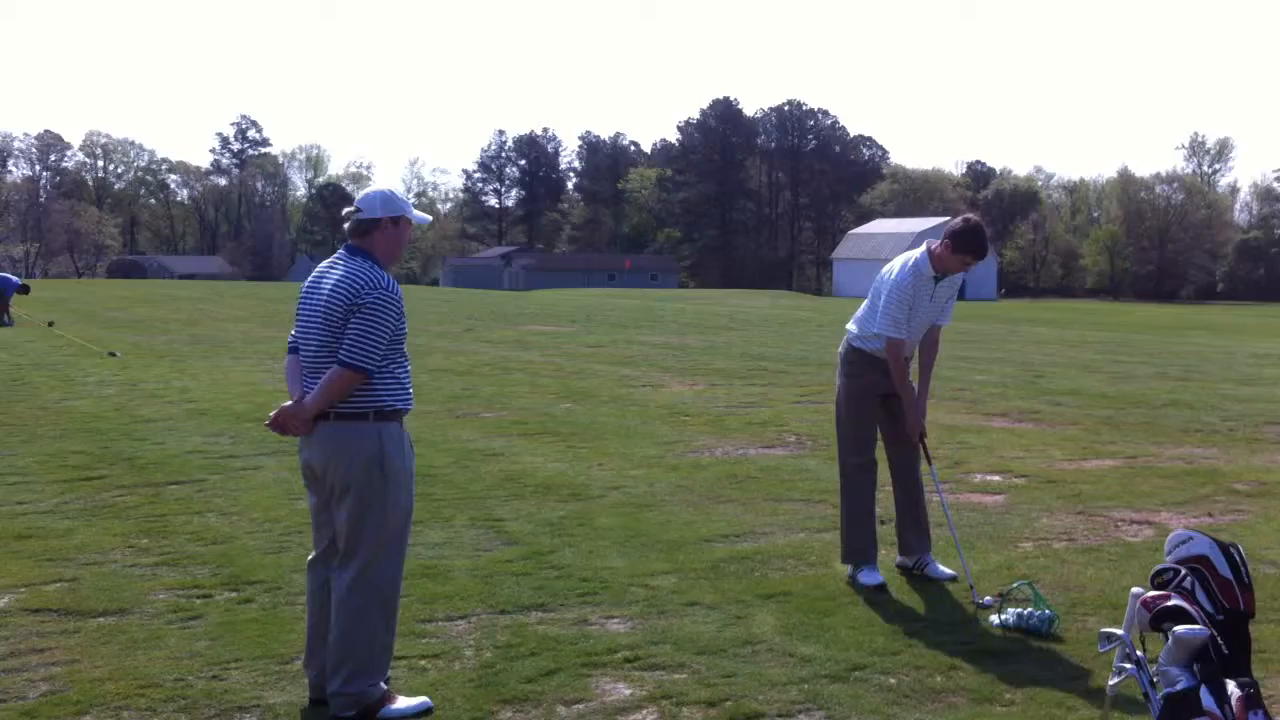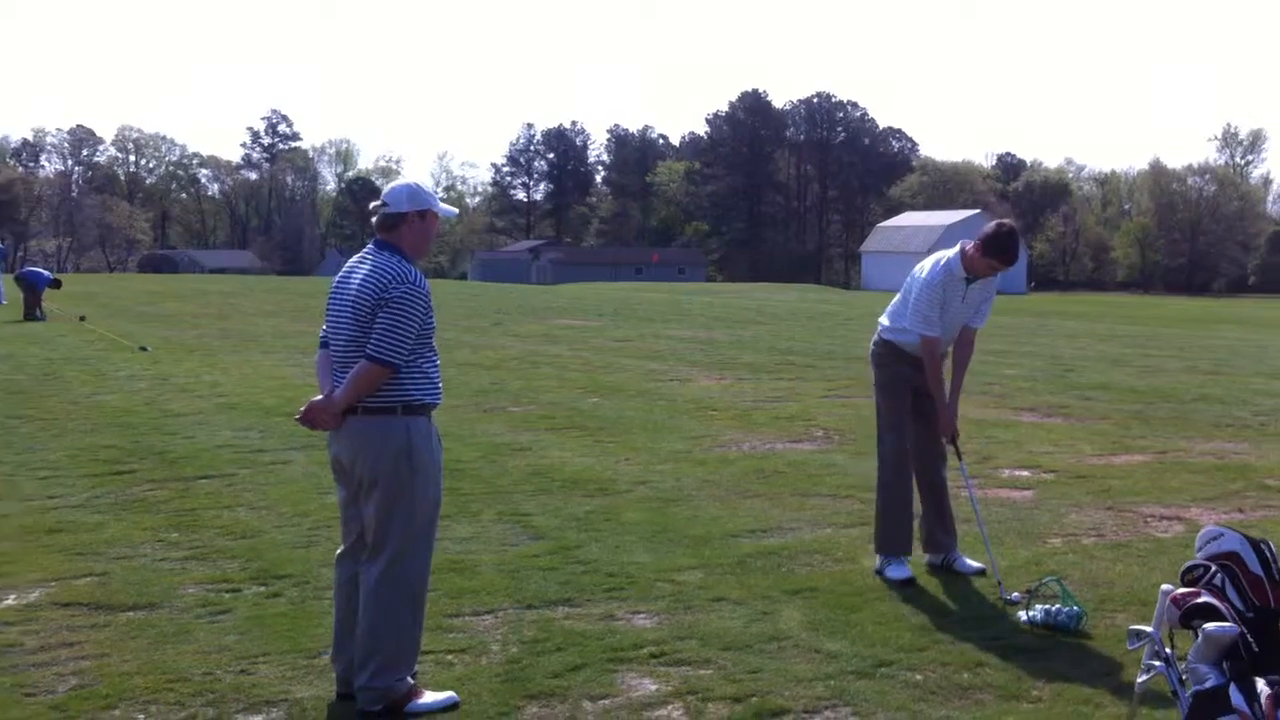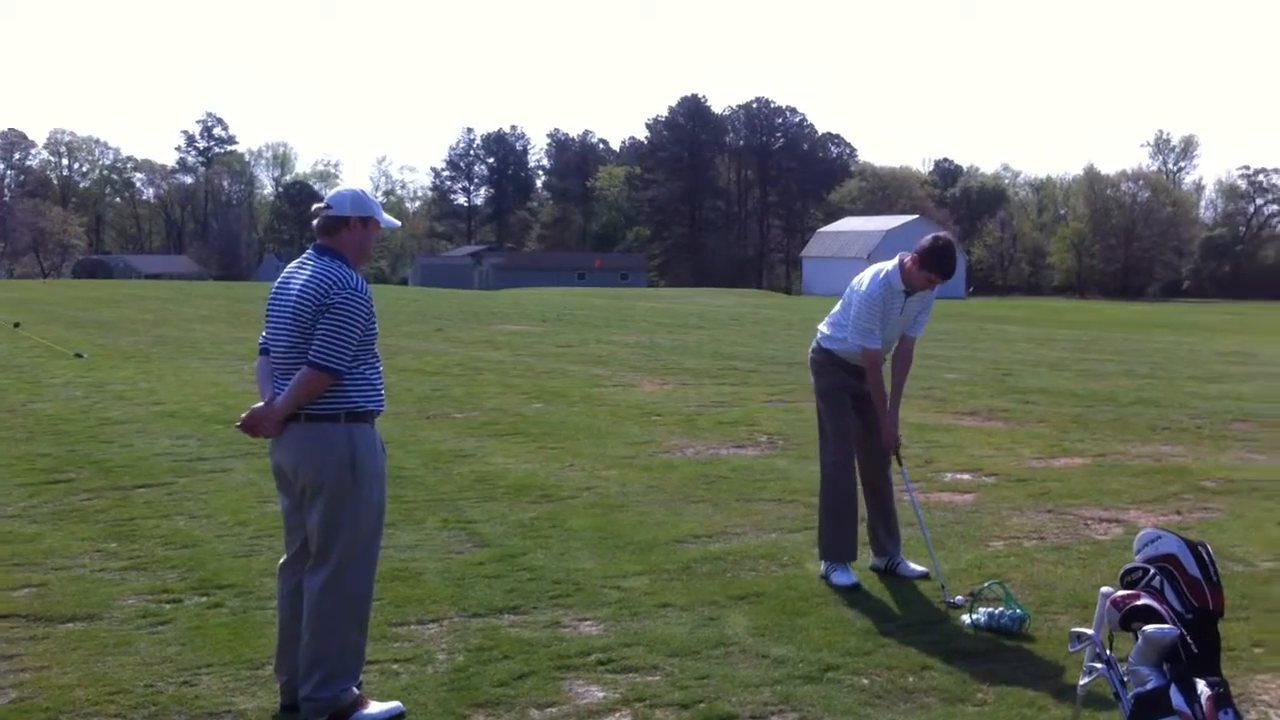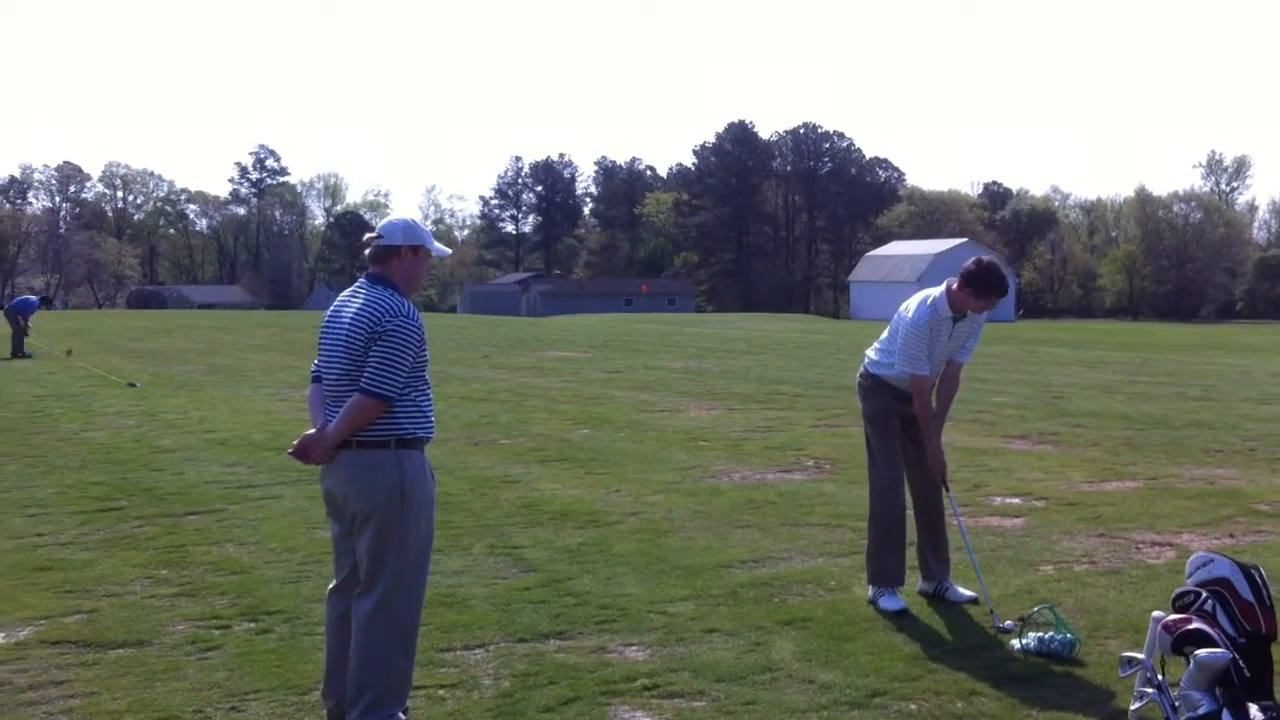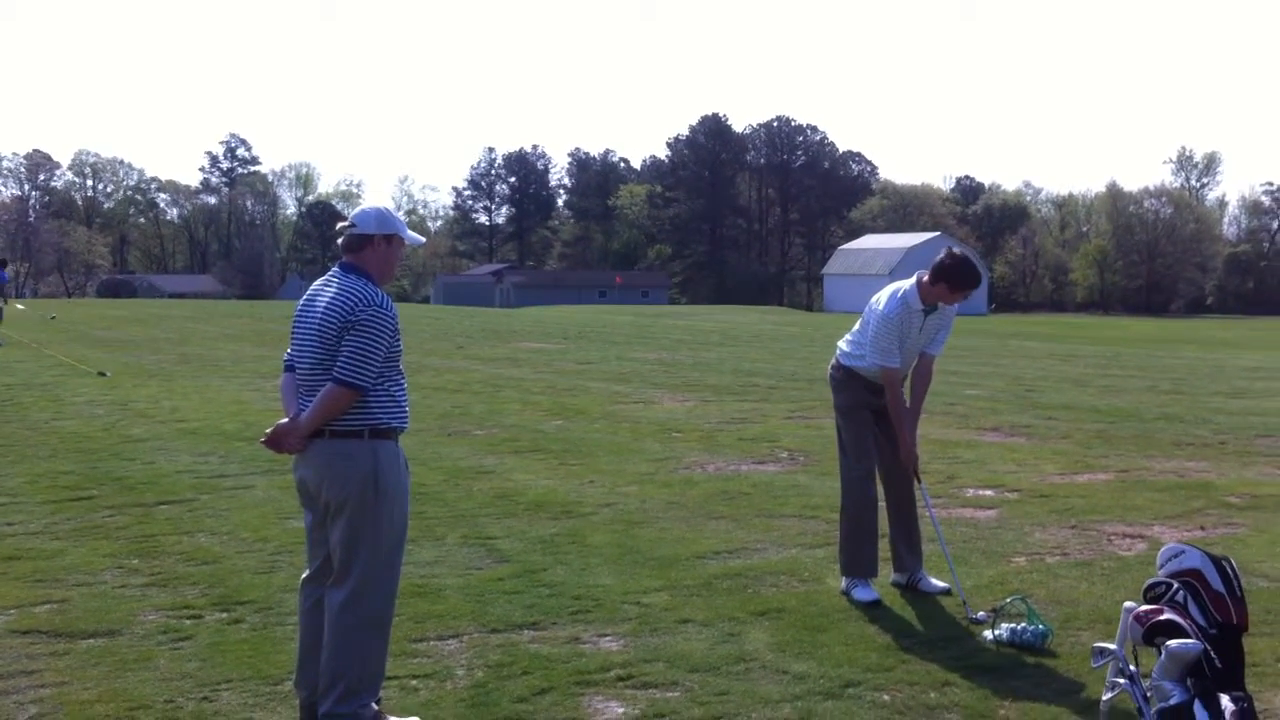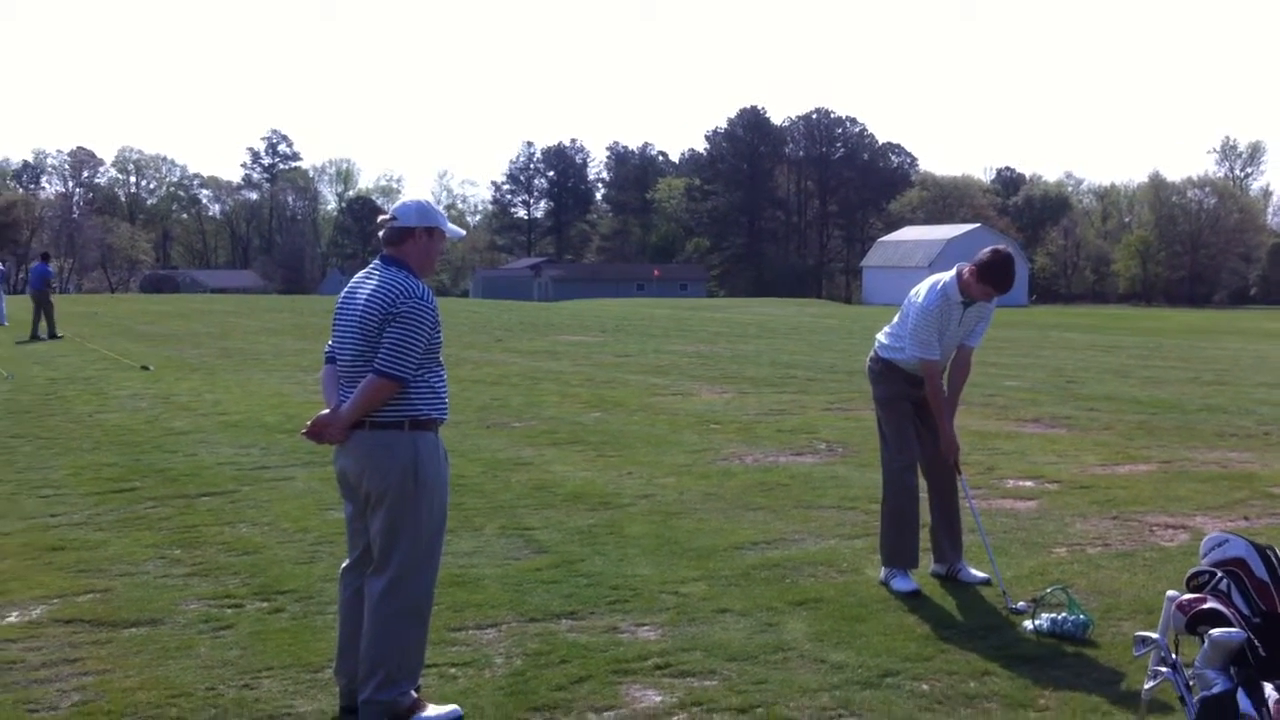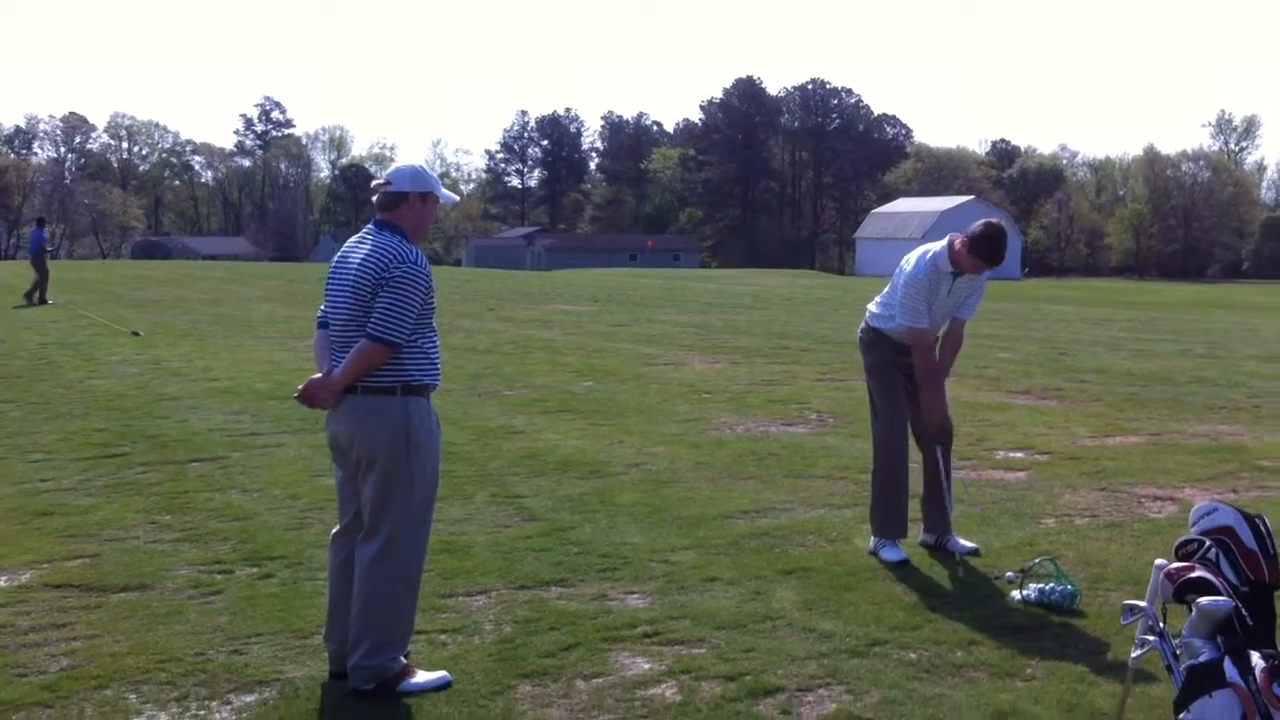
dt=0.4s
person 1, frame 1
left shoulder: (320, 276)
right shoulder: (378, 286)
left elbow: (296, 352)
right elbow: (352, 369)
left wrist: (300, 407)
right wrist: (304, 413)
left hip: (322, 438)
right hip: (368, 439)
left knee: (329, 560)
right knee: (369, 567)
person 1, frame 2
left shoulder: (350, 270)
right shoulder: (406, 281)
left elbow: (328, 347)
right elbow: (380, 364)
left wrist: (330, 401)
right wrist: (334, 406)
left hip: (352, 432)
right hip: (397, 433)
left knee: (358, 553)
right knee: (397, 561)
left ankle: (353, 672)
person 1, frame 3
left shoulder: (289, 277)
right shoulder: (348, 287)
left elbow: (267, 354)
right elbow: (322, 371)
left wrist: (270, 408)
right wrist: (275, 414)
left hip: (294, 439)
right hip: (339, 440)
left knee: (301, 563)
right knee: (340, 569)
person 1, frame 4
left shoulder: (341, 305)
right shoulder: (399, 315)
left elbow: (320, 380)
right elbow: (374, 397)
left wrist: (322, 436)
right wrist: (327, 440)
left hip: (343, 466)
right hip: (389, 466)
left knee: (350, 587)
right knee: (389, 595)
person 1, frame 5
left shoulder: (314, 293)
right shoulder: (373, 304)
left elbow: (292, 370)
right elbow: (347, 386)
left wrist: (295, 423)
right wrist: (299, 430)
left hip: (317, 457)
right hip: (363, 456)
left knee: (322, 579)
right knee: (362, 587)
person 1, frame 6
left shoulder: (356, 286)
right shoulder: (413, 296)
left elbow: (333, 361)
right elbow: (387, 379)
left wrist: (337, 416)
right wrist: (341, 421)
left hip: (358, 447)
right hip: (403, 449)
left knee: (362, 568)
right knee: (402, 577)
person 1, frame 7
left shoulder: (349, 250)
right shoulder: (407, 261)
left elbow: (326, 325)
right elbow: (380, 342)
left wrist: (328, 380)
right wrist: (332, 385)
left hip: (349, 412)
right hip: (394, 414)
left knee: (354, 533)
right knee: (392, 542)
left ankle: (345, 652)
right ankle: (376, 666)
person 2, frame 1
left shoulder: (952, 278)
right shoulder: (901, 277)
left elbow: (930, 339)
right elbow: (894, 350)
left wrist: (922, 400)
right wrist: (909, 410)
left hip: (895, 364)
right hip: (863, 361)
left knee: (907, 460)
right knee: (859, 461)
left ankle: (914, 552)
right ankle: (860, 561)
person 2, frame 2
left shoulder: (988, 281)
right shoulder: (933, 275)
left elbow: (965, 340)
right elbow: (930, 349)
left wrist: (953, 401)
right wrist: (942, 410)
left hip: (926, 360)
right hip: (894, 356)
left knee: (932, 457)
right knee: (896, 453)
left ankle: (941, 549)
right ankle: (890, 553)
person 2, frame 3
left shoulder: (926, 291)
right shoulder: (872, 289)
left elbow: (904, 350)
right elbow: (874, 363)
left wrist: (893, 413)
right wrist: (884, 421)
left hip: (866, 368)
right hip: (833, 363)
left knee: (878, 460)
right knee: (839, 459)
left ankle: (885, 552)
right ankle: (834, 559)
person 2, frame 4
left shoulder: (975, 317)
right shoulder: (919, 315)
left elbow: (950, 377)
right elbow: (920, 389)
left wrist: (936, 438)
right wrist: (932, 447)
left hip: (916, 392)
right hip: (882, 389)
left knee: (929, 485)
right knee: (888, 484)
left ankle: (935, 577)
right ankle: (882, 584)
person 2, frame 5
left shoulder: (946, 309)
right shoulder: (890, 308)
left elbow: (923, 369)
right elbow: (892, 382)
left wrist: (912, 430)
right wrist: (904, 440)
left hip: (887, 384)
right hip: (853, 381)
left knee: (900, 476)
right knee: (860, 476)
left ankle: (907, 568)
right ankle: (854, 575)
person 2, frame 6
left shoulder: (985, 302)
right shoulder: (930, 300)
left elbow: (961, 360)
right elbow: (932, 374)
left wrist: (949, 420)
right wrist: (945, 431)
left hip: (927, 376)
right hip: (892, 372)
left knee: (942, 467)
right knee: (902, 466)
left ankle: (948, 559)
right ankle: (895, 565)
person 2, frame 7
left shoulder: (977, 276)
right shoulder: (922, 267)
left elbow: (954, 334)
right elbow: (916, 340)
left wrist: (936, 394)
right wrist: (926, 401)
left hip: (924, 347)
right hip: (883, 342)
left knee: (939, 434)
right knee: (892, 436)
left ankle: (936, 529)
right ankle: (884, 535)
